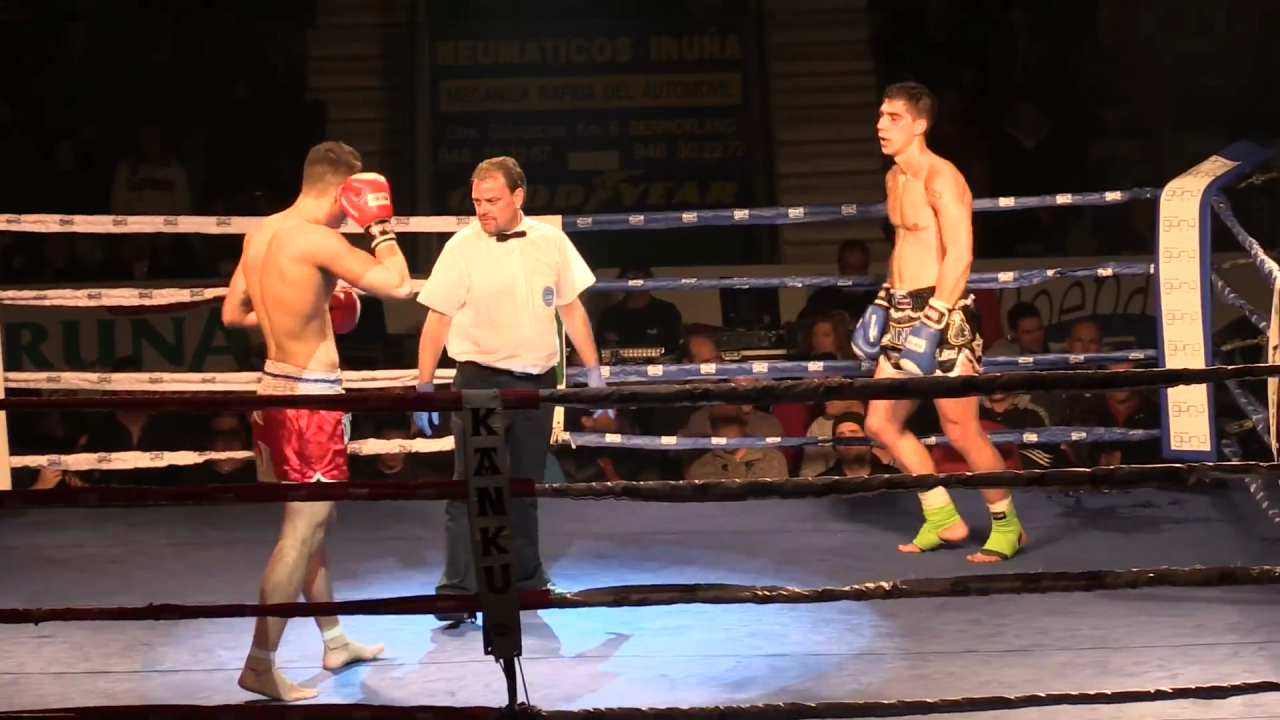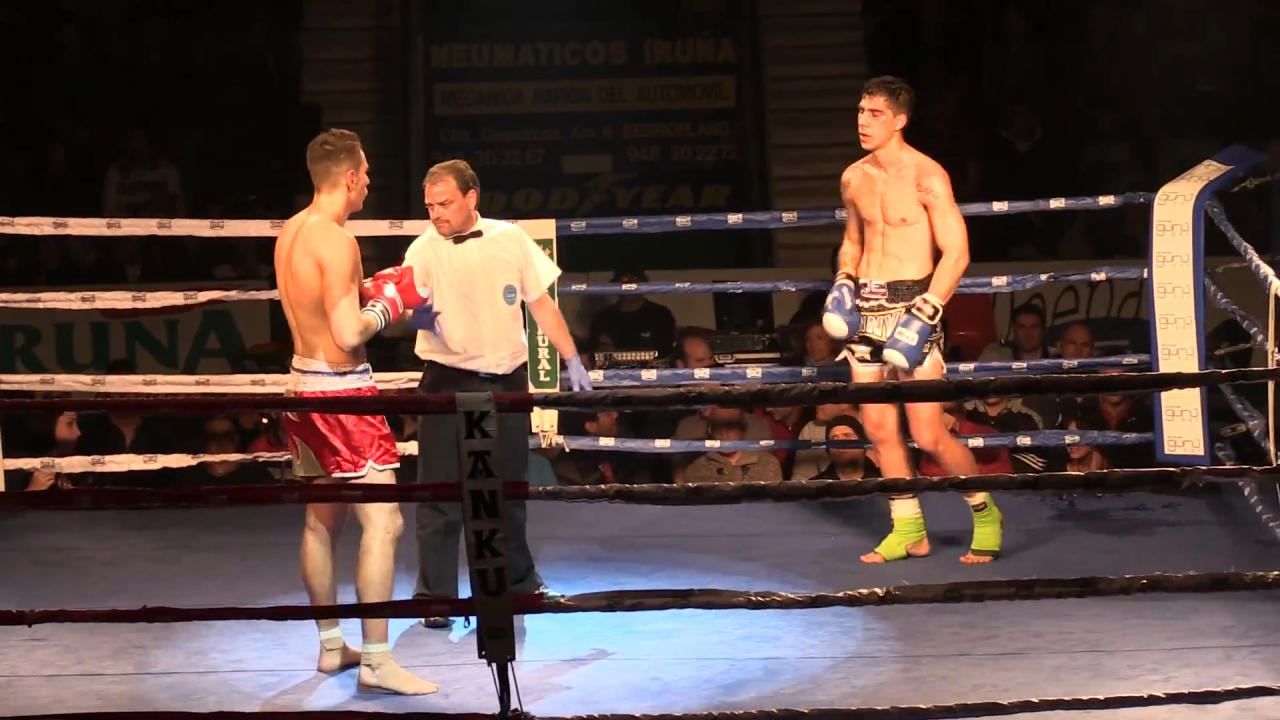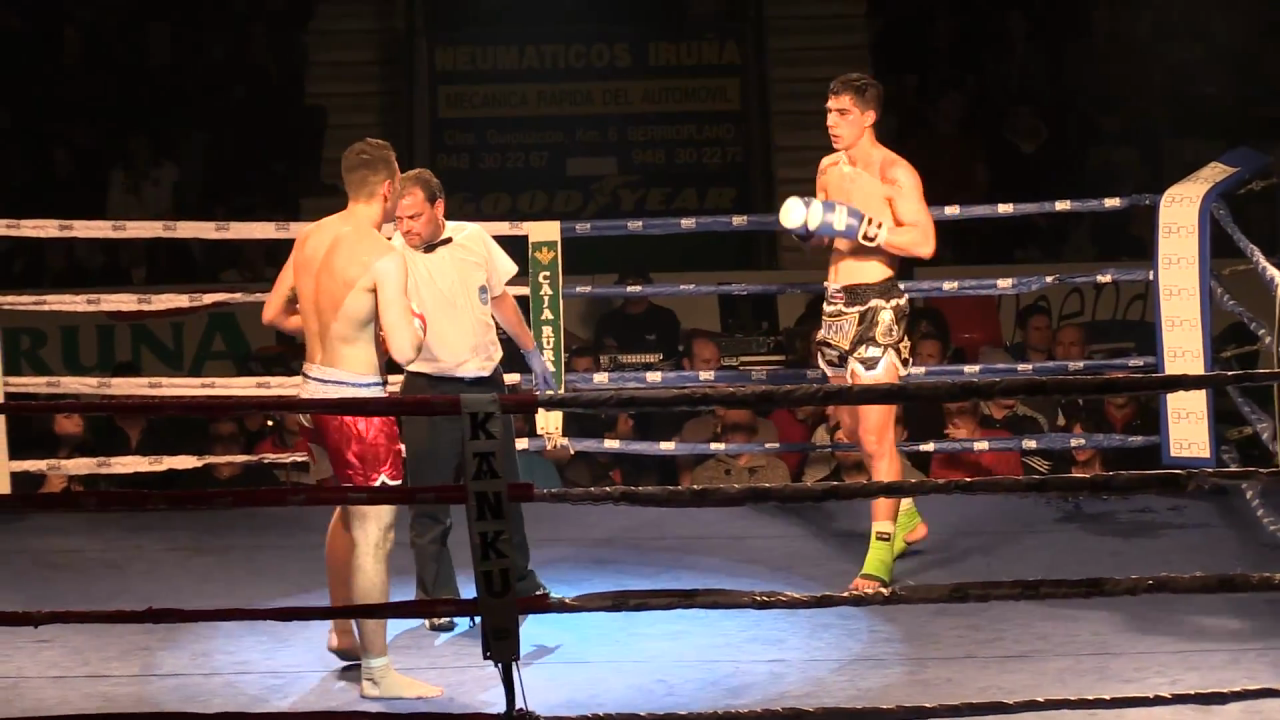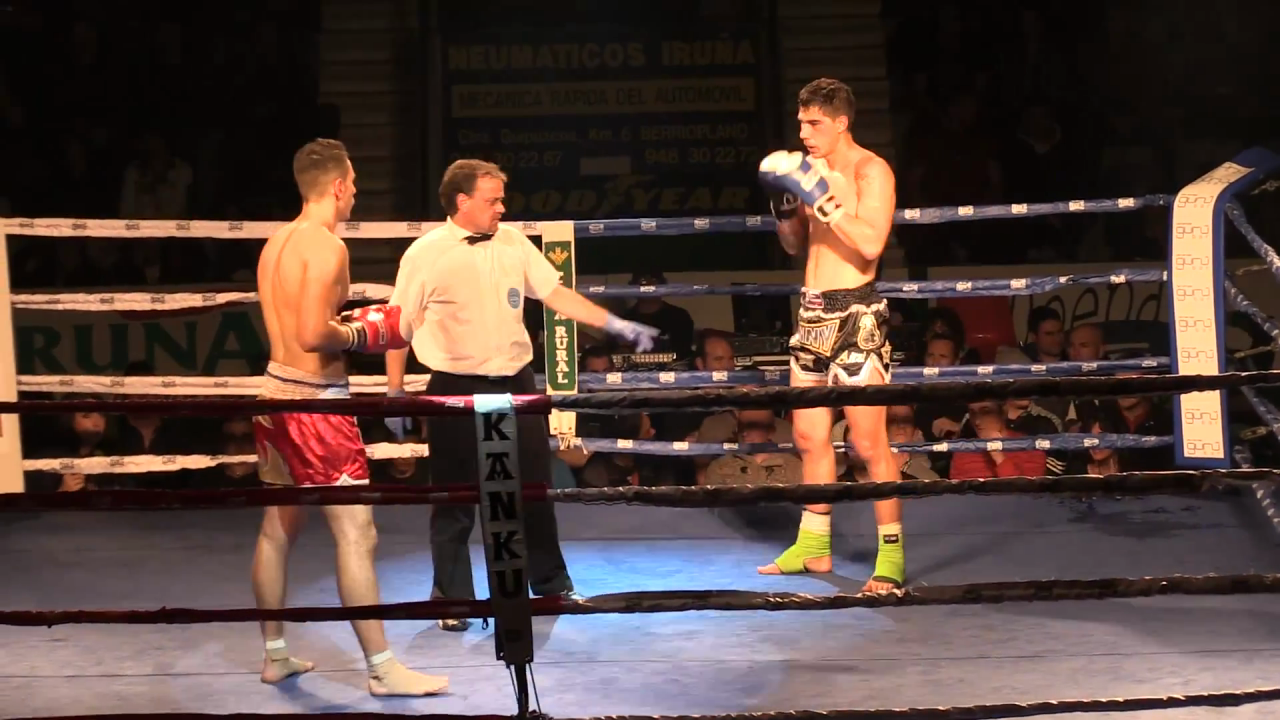
dt=0.5s
person 1, frame 1
left shoulder: (261, 233)
right shoulder: (315, 240)
left elbow: (233, 313)
right elbow: (396, 285)
right wrist: (380, 226)
left hip: (276, 390)
right hip: (311, 399)
left knee: (310, 524)
right knee: (300, 537)
left ankle: (335, 642)
right ankle: (259, 664)
person 1, frame 2
left shoulder: (291, 232)
right shoulder: (335, 240)
right elbow: (348, 335)
left wrist: (367, 293)
right wrist: (385, 309)
left hip: (305, 386)
right hip: (342, 394)
left knee: (322, 520)
right knee: (383, 525)
left ankle: (332, 645)
right ankle: (377, 661)
person 1, frame 3
left shoulder: (310, 237)
right shoulder: (382, 255)
left elbow: (273, 315)
right elbow: (403, 351)
right wrist: (412, 322)
left hip: (316, 392)
right hip: (359, 403)
left knee: (348, 513)
right knee: (374, 538)
left ankle: (342, 629)
right ankle: (377, 673)
person 1, frame 4
left shoulder: (275, 243)
right shoulder: (326, 246)
right elbow: (315, 336)
left wrist: (352, 326)
right wrist: (365, 331)
left hip: (275, 396)
right hip: (315, 405)
left knee: (276, 531)
right knee: (355, 536)
left ankle: (276, 655)
right ankle: (384, 666)
person 2, frame 1
left shoulder: (941, 178)
right shoulder: (896, 175)
left elbow: (959, 255)
left wrist: (932, 324)
right wrist: (881, 304)
left hip: (941, 317)
right hip: (904, 315)
left knee: (961, 433)
right knee: (881, 425)
left ankle: (1006, 526)
right ankle: (943, 517)
person 2, frame 2
left shoulder: (928, 177)
right shoulder: (854, 177)
left elbow: (956, 254)
left wrist: (921, 313)
right wrist: (843, 286)
left hip: (912, 310)
right hip: (868, 308)
left knee: (926, 434)
right knee: (876, 428)
left ankle: (984, 515)
right ankle: (908, 527)
person 2, frame 3
left shoulder: (895, 172)
right shoulder: (830, 168)
left elbow: (925, 243)
left wrist: (861, 227)
right wrist: (806, 226)
left hip: (876, 310)
right hip: (836, 308)
left knee: (876, 438)
right knee: (859, 428)
left ankle: (880, 555)
right ankle: (906, 516)
person 2, frame 4
left shoulder: (873, 171)
right shoulder: (810, 167)
left elbow: (869, 244)
left wrist: (818, 193)
right wrist: (782, 206)
left hip: (854, 316)
right hip: (810, 314)
left knee: (869, 442)
right knee: (810, 437)
left ankle: (892, 555)
right ankle: (813, 544)
person 3, frame 1
left shoulder: (552, 241)
right shoulder: (462, 247)
left elbow: (571, 308)
right elbow: (438, 319)
left wrist: (593, 370)
right wrist: (424, 386)
left hip: (537, 382)
right hip: (482, 380)
left knee: (525, 485)
left ankle: (526, 577)
right ankle: (457, 589)
person 3, frame 2
left shoulder: (511, 239)
right shoulder: (424, 249)
left elbow: (539, 303)
left wrist: (572, 361)
right wrist: (416, 312)
left hip: (507, 381)
right hip: (448, 383)
left knee: (509, 487)
left ankle: (519, 580)
right ankle: (436, 595)
person 3, frame 3
left shoulder: (474, 238)
right shoulder: (396, 258)
left elbow: (500, 299)
left wrist: (532, 353)
left hip: (487, 381)
right hip: (430, 390)
left knee: (503, 486)
right knee: (431, 497)
left ankle: (518, 580)
right ankle: (436, 597)
person 3, frame 4
left shoulder: (513, 243)
right shoulder: (426, 253)
left elbow: (558, 294)
left wrist: (615, 324)
right wrist: (396, 396)
left hip: (516, 384)
right hip: (456, 390)
left knee: (534, 487)
right knee: (456, 499)
left ankle: (553, 585)
right ankle: (452, 598)
